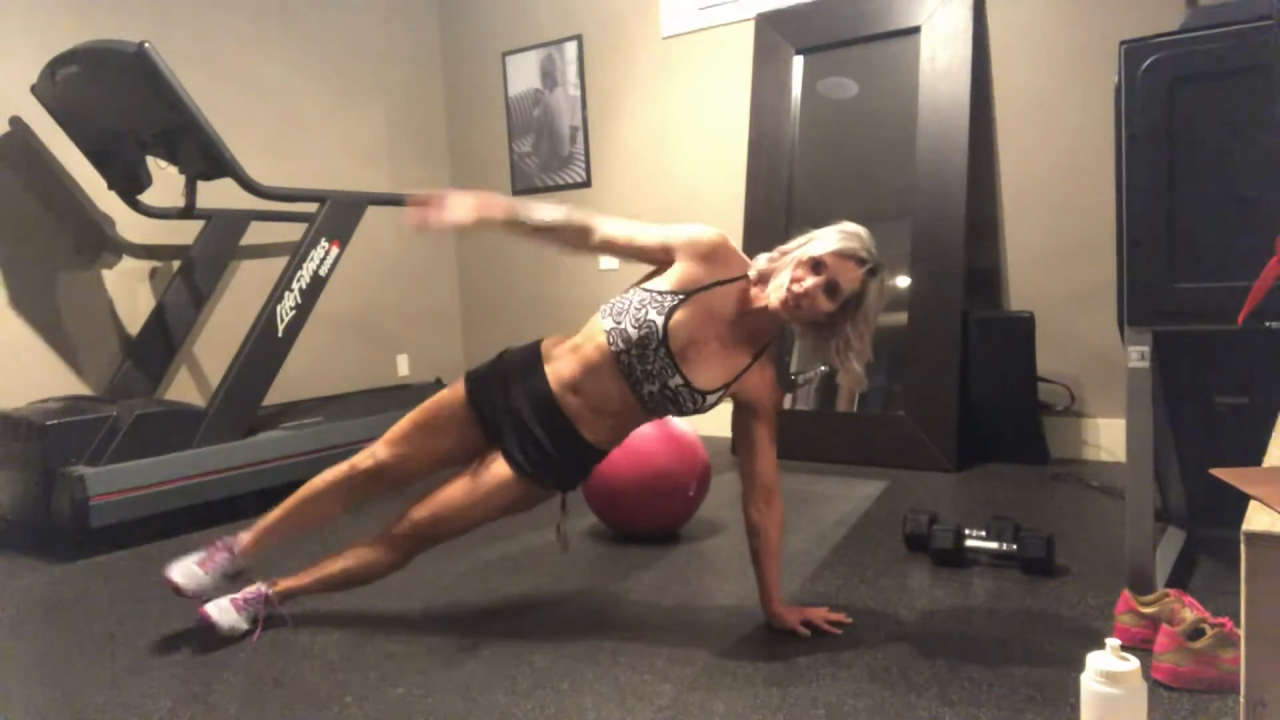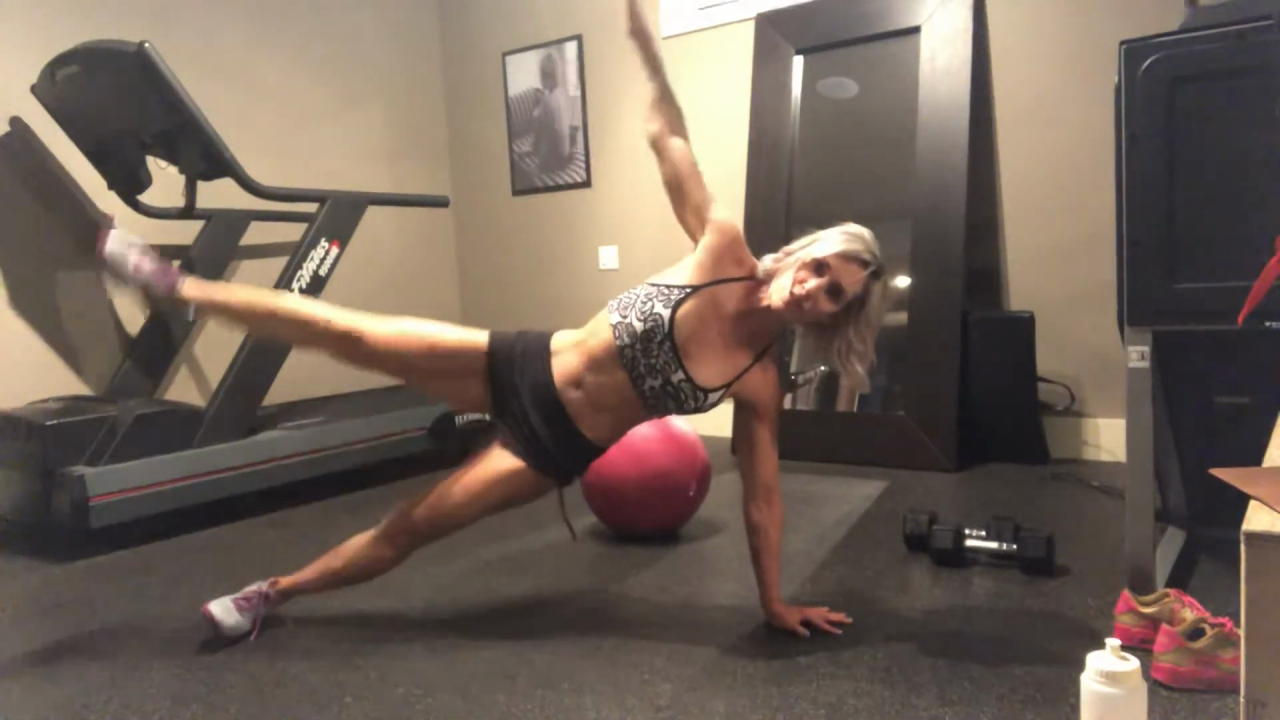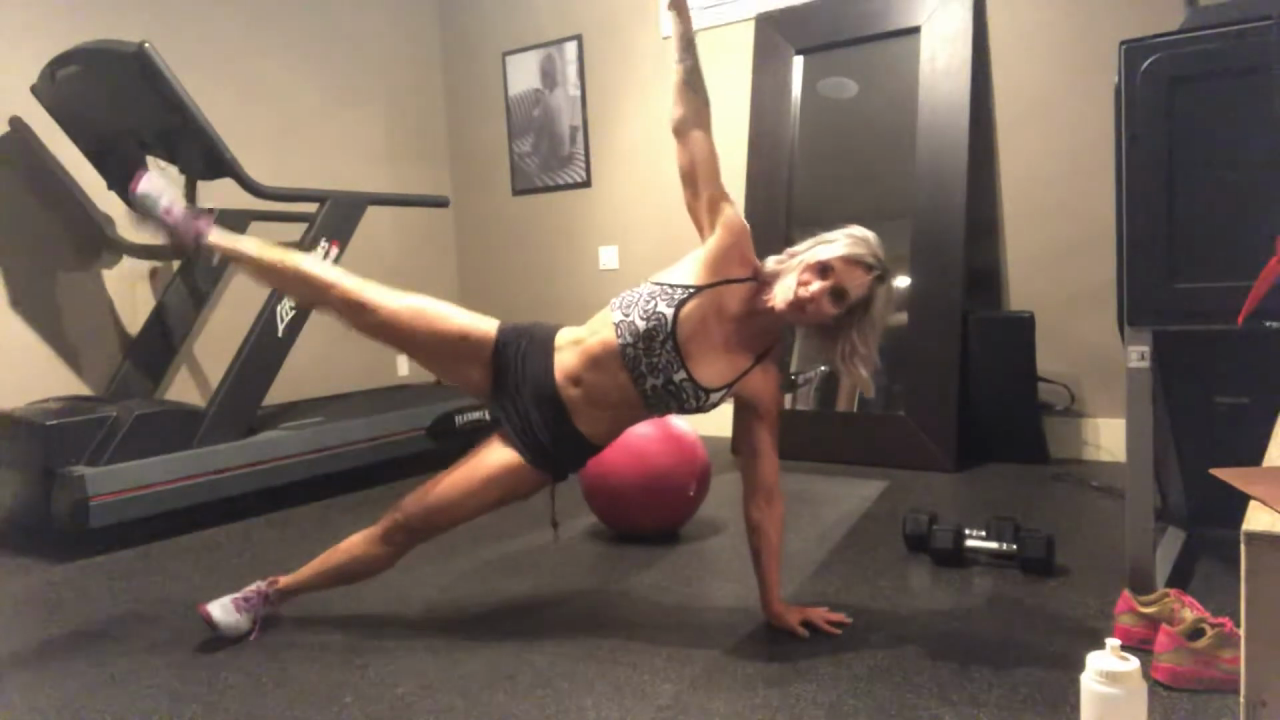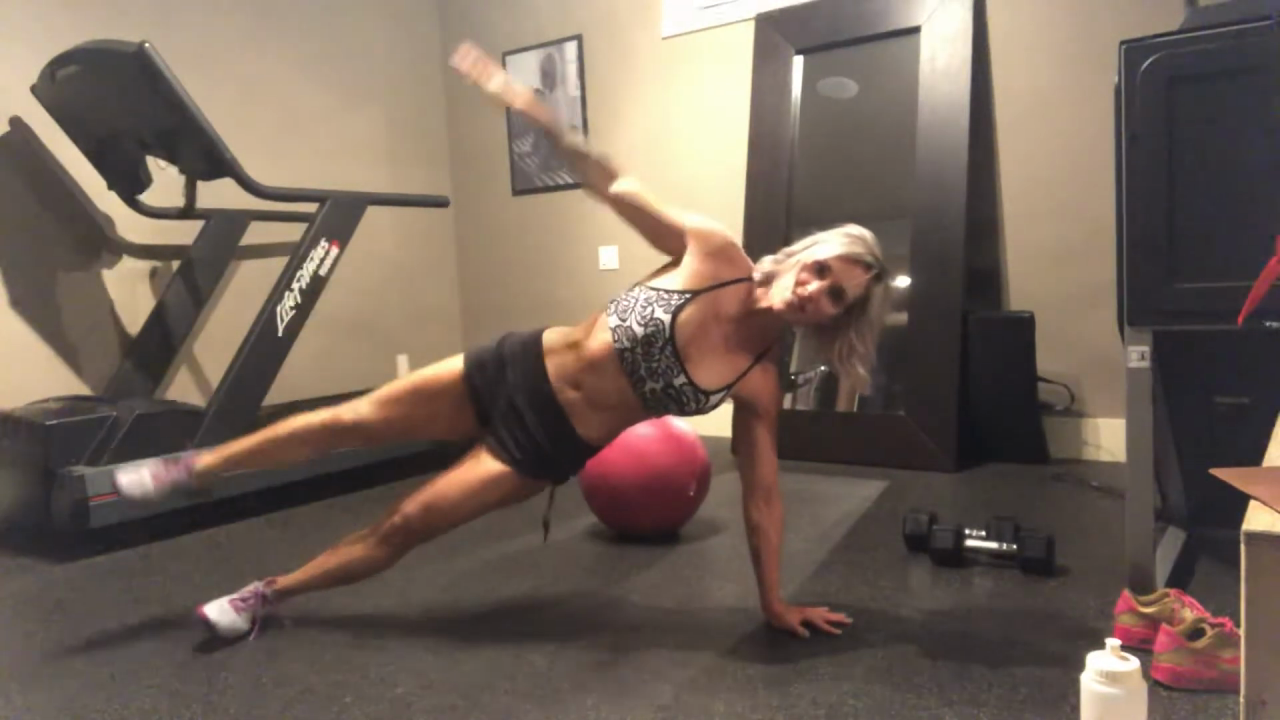
dt=0.5s
person 1, frame 1
left shoulder: (758, 382)
right shoulder: (709, 255)
left elbow: (761, 493)
right elbow: (588, 232)
left wrist: (774, 603)
right wrist: (492, 208)
left hip: (559, 453)
right hip: (522, 380)
left knee: (411, 533)
right knee: (376, 466)
left ankle: (271, 595)
right ankle: (237, 549)
person 1, frame 2
left shoulder: (759, 385)
right shoulder: (723, 248)
left elbow: (761, 494)
right elbow: (667, 136)
left wrist: (775, 604)
left hip: (555, 447)
right hip: (522, 366)
left knee: (408, 528)
right knee: (346, 335)
left ankle: (267, 594)
right ankle: (180, 285)
person 1, frame 3
left shoulder: (760, 384)
right shoulder: (730, 250)
left elbow: (762, 493)
right elbow: (690, 129)
left wrist: (777, 605)
left hip: (555, 440)
right hip: (525, 359)
left knee: (409, 522)
right knee: (354, 299)
left ankle: (271, 591)
right ankle: (206, 235)
person 1, frame 4
left shoulder: (756, 386)
right shoulder: (713, 249)
left elbow: (762, 495)
right elbow: (609, 181)
left wrist: (774, 600)
right wrist: (531, 111)
left hip: (551, 446)
right hip: (519, 371)
left knee: (405, 527)
right knee: (355, 419)
left ankle: (268, 593)
right ankle: (198, 466)
